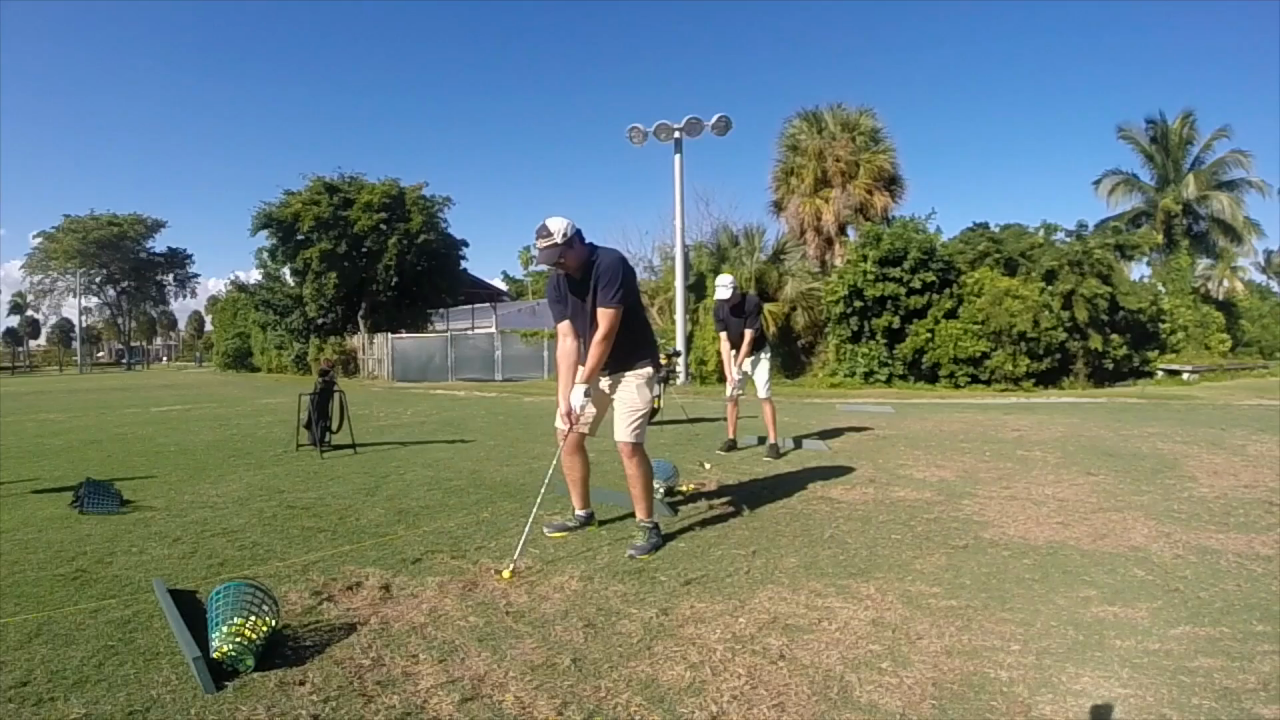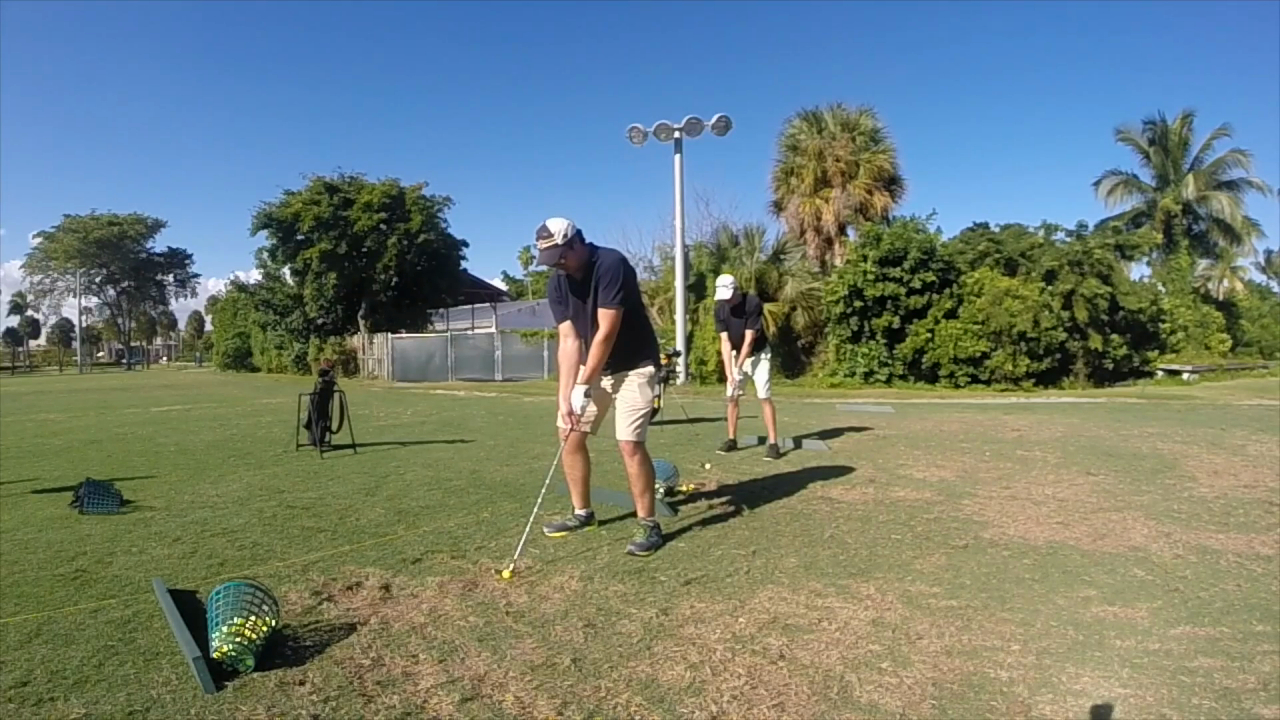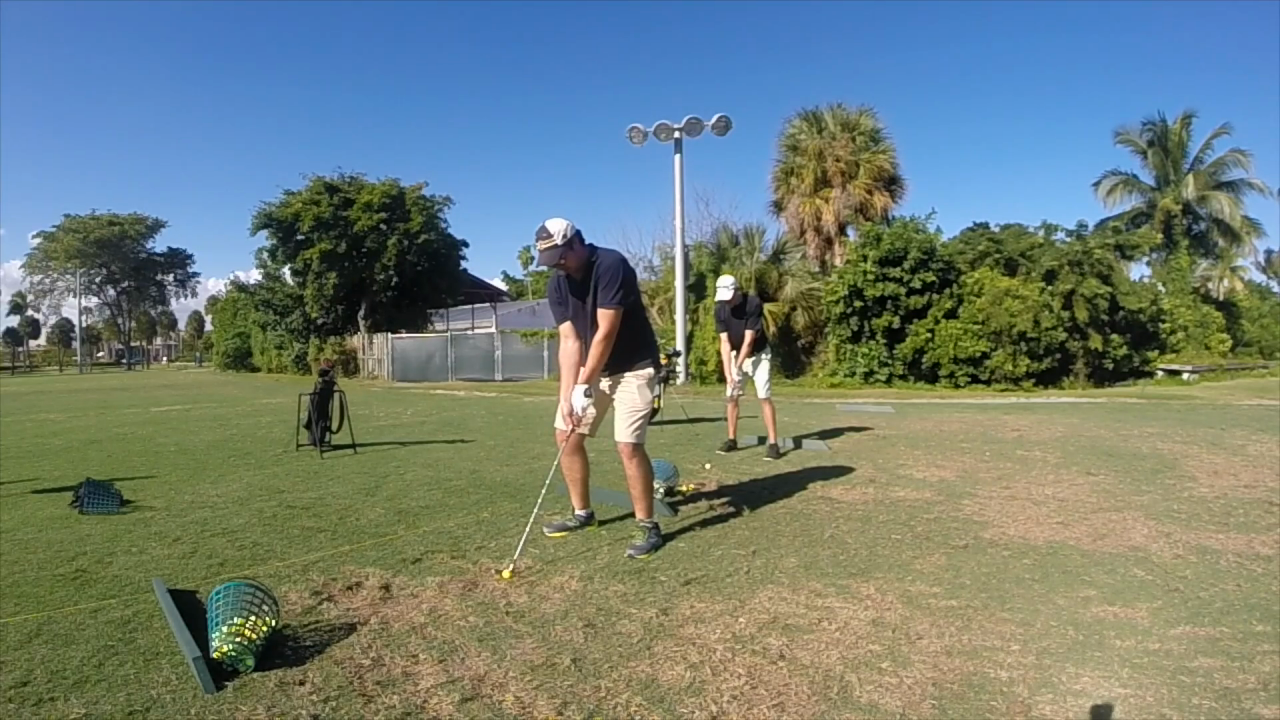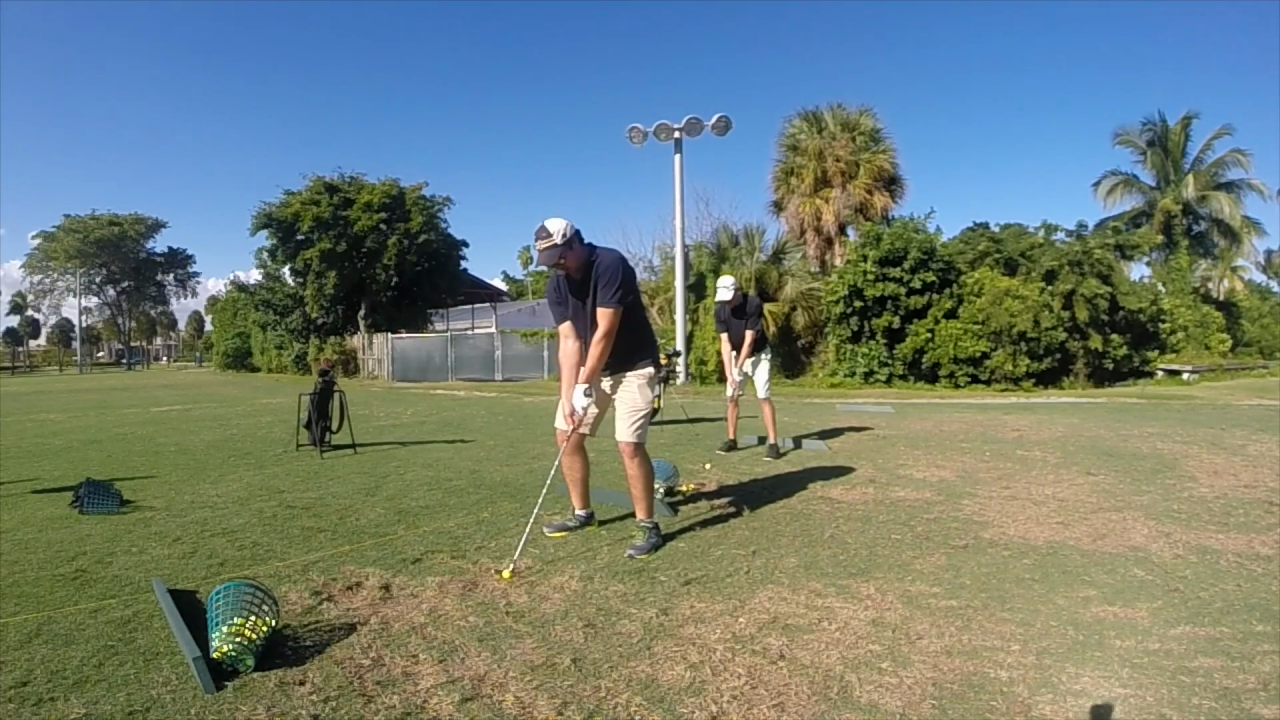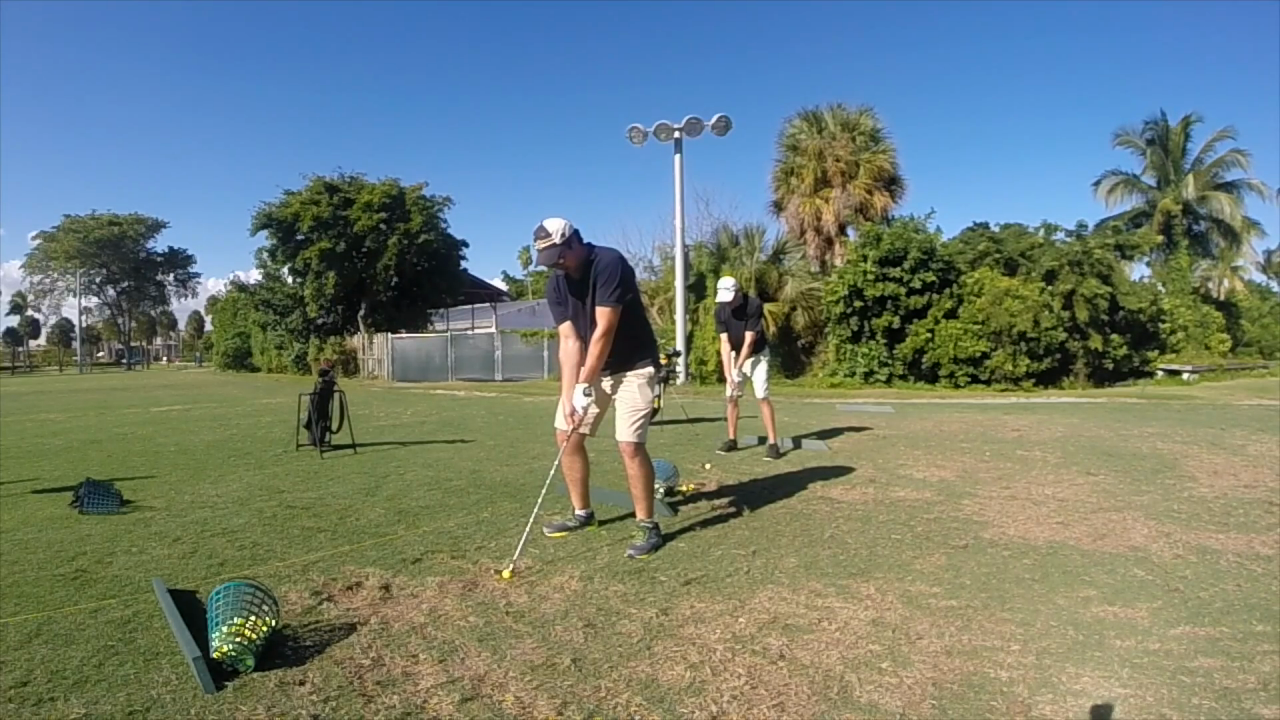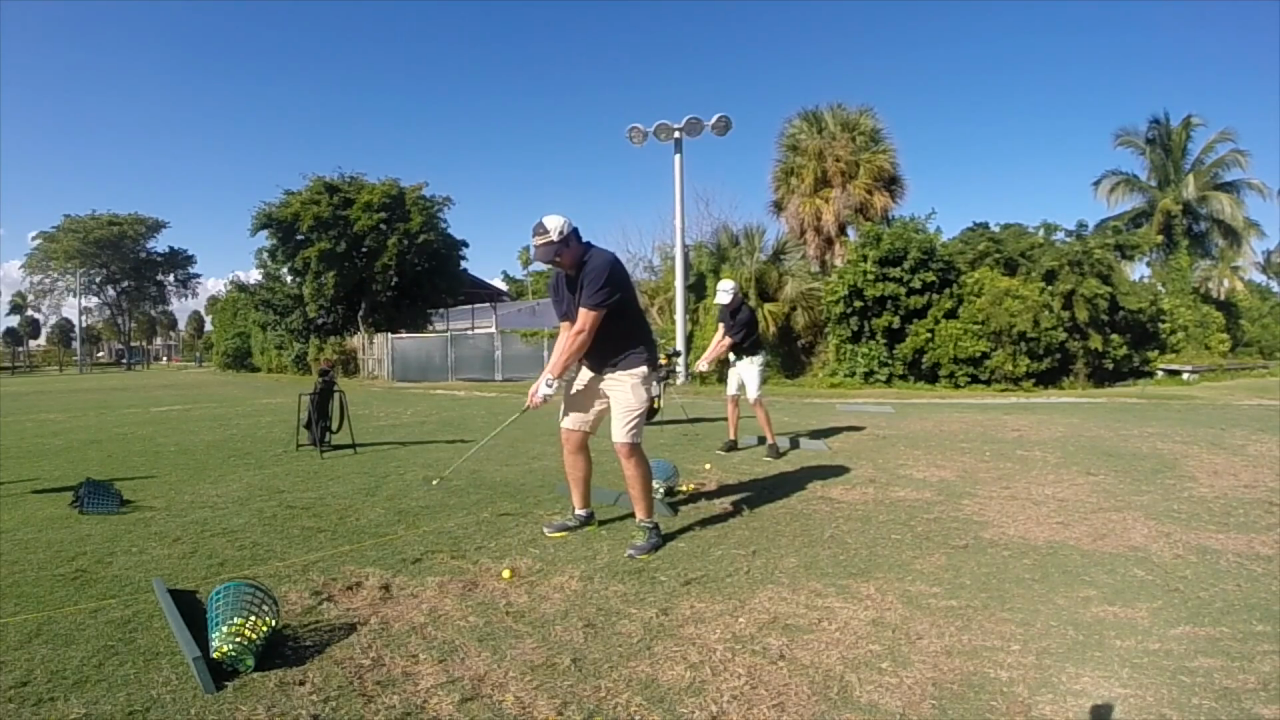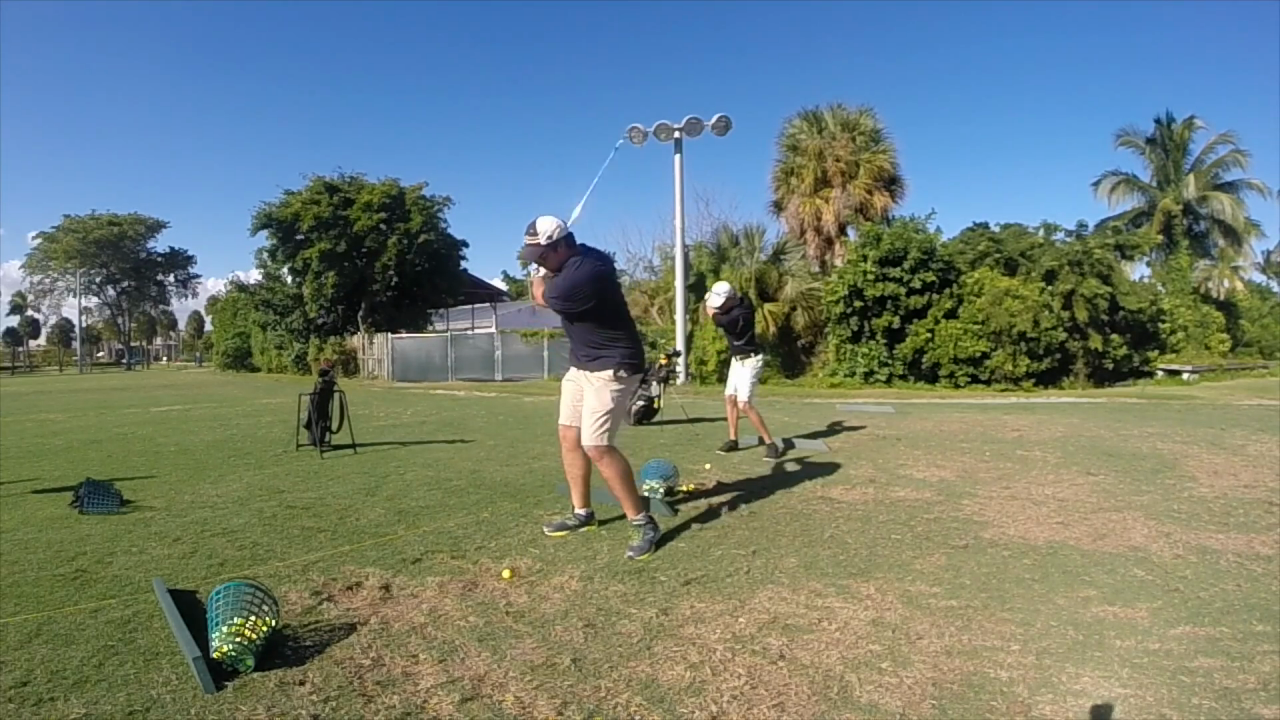
dt=0.3s
person 1, frame 1
left shoulder: (611, 264)
right shoulder: (556, 283)
left elbow: (605, 332)
right elbow: (567, 339)
left wrist: (582, 386)
right wrist: (563, 394)
left hip: (632, 366)
right hip: (591, 365)
left knee: (628, 444)
right knee: (568, 436)
left ankle: (648, 526)
right ankle: (582, 513)
person 1, frame 2
left shoulder: (612, 265)
right shoulder: (558, 283)
left elbow: (606, 333)
right elbow: (569, 340)
left wrist: (583, 387)
right wrist: (564, 395)
left hip: (634, 366)
right hip: (592, 365)
left knee: (629, 443)
right knee: (570, 436)
left ankle: (649, 526)
right ankle: (582, 513)
person 1, frame 3
left shoulder: (611, 265)
right shoulder: (558, 284)
left elbow: (606, 333)
right elbow: (570, 341)
left wrist: (584, 388)
right wrist: (565, 395)
left hip: (632, 367)
right hip: (591, 366)
left knee: (628, 445)
right knee: (566, 435)
left ankle: (647, 526)
right ankle: (582, 513)
person 1, frame 4
left shoulder: (611, 264)
right shoulder: (557, 284)
left elbow: (605, 332)
right elbow: (569, 340)
left wrist: (584, 387)
right wrist: (567, 396)
left hip: (633, 366)
right hip: (591, 365)
left knee: (629, 445)
right knee: (567, 435)
left ankle: (648, 526)
right ankle: (582, 513)
person 1, frame 5
left shoulder: (610, 264)
right shoulder: (556, 284)
left elbow: (604, 332)
right elbow: (569, 340)
left wrist: (584, 388)
right wrist: (567, 395)
left hip: (633, 366)
right hip: (590, 366)
left knee: (629, 445)
right knee: (567, 436)
left ankle: (647, 526)
right ankle: (582, 514)
person 1, frame 6
left shoulder: (602, 266)
right shoulder: (559, 280)
left elbow: (583, 332)
right elbow: (567, 334)
left wrist: (552, 379)
right wrist: (545, 378)
left hip: (630, 365)
right hip: (592, 366)
left knee: (625, 445)
right knee: (571, 437)
left ankle: (648, 526)
right ankle: (582, 513)
person 1, frame 7
left shoulder: (571, 282)
right shoulder: (589, 257)
left elbow: (541, 298)
left wrist: (536, 276)
right wrist: (544, 272)
left hip: (612, 367)
right hip: (586, 364)
left knee: (595, 444)
right knee: (569, 435)
left ankle: (643, 523)
right ankle: (582, 513)
person 2, frame 1
left shoulder: (752, 303)
right shoulder: (719, 309)
left elbow: (748, 338)
right elbow: (724, 341)
left wrist: (737, 367)
right wrist: (728, 371)
left hip: (758, 354)
right hip: (735, 354)
left knee: (764, 396)
right knee: (731, 396)
left ankle: (773, 442)
right ankle: (731, 439)
person 2, frame 2
left shoulder: (753, 304)
right shoulder: (720, 309)
left elbow: (749, 339)
right elbow: (725, 342)
left wrist: (739, 367)
right wrist: (729, 372)
left hip: (758, 355)
right hip: (736, 354)
left knee: (764, 397)
right knee: (732, 397)
left ankle: (773, 443)
right ankle: (732, 439)
person 2, frame 3
left shoulder: (753, 304)
right shoulder: (720, 310)
left elbow: (749, 339)
right elbow: (725, 342)
left wrist: (737, 368)
right wrist: (727, 373)
left hip: (758, 355)
right hip: (736, 355)
left knee: (764, 397)
right knee: (731, 397)
left ankle: (773, 443)
right ankle: (732, 439)
person 2, frame 4
left shoulder: (754, 304)
right shoulder: (720, 310)
left elbow: (749, 339)
right elbow: (725, 342)
left wrist: (739, 368)
right wrist: (729, 373)
left hip: (759, 355)
right hip: (736, 355)
left knee: (764, 397)
right knee: (732, 397)
left ankle: (772, 443)
right ankle: (732, 439)
person 2, frame 5
left shoulder: (754, 306)
right shoulder: (720, 311)
left elbow: (749, 340)
right elbow: (725, 343)
left wrist: (738, 369)
right wrist: (728, 372)
left hip: (757, 356)
right hip: (735, 355)
left knee: (762, 397)
right knee: (731, 397)
left ankle: (772, 443)
right ankle: (732, 439)
person 2, frame 6
left shoulder: (745, 315)
right shoulder: (726, 307)
left elbow: (726, 343)
right elbow: (720, 334)
left wrist: (708, 361)
right wrist: (704, 357)
left hip: (752, 359)
right hip: (735, 357)
left knee: (754, 400)
right knee: (732, 398)
left ankle: (772, 443)
right ankle: (732, 439)
person 2, frame 7
left shoulder: (732, 319)
right shoulder: (744, 301)
left elbow: (712, 314)
left wrist: (707, 302)
right wrist: (712, 298)
left hip: (748, 362)
right hip: (739, 360)
left knee: (744, 404)
right knee: (730, 398)
left ankle: (770, 444)
right ankle: (733, 440)
